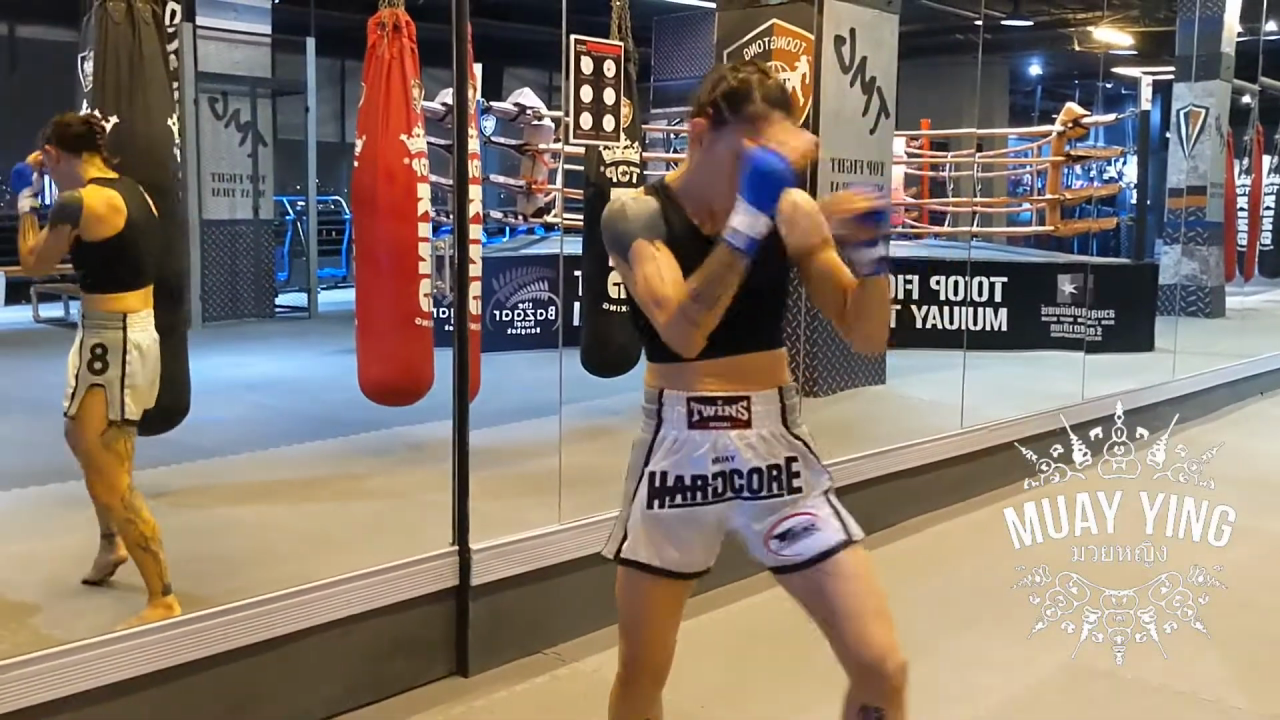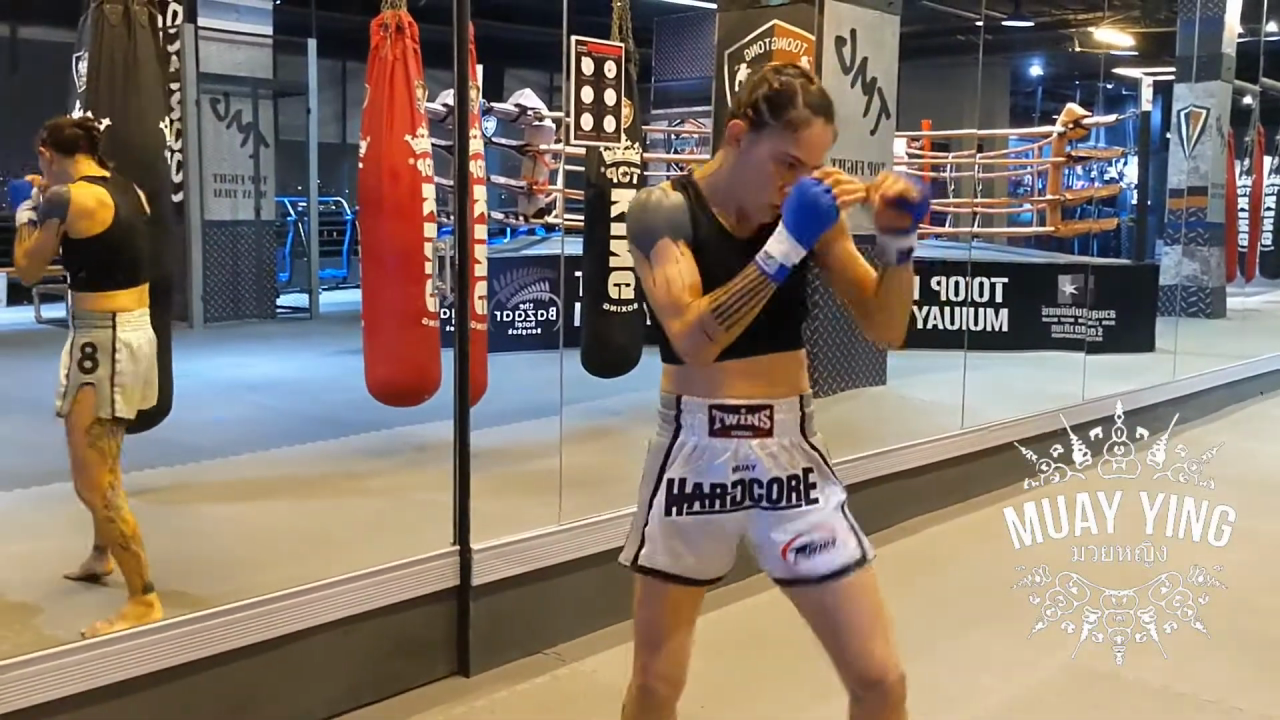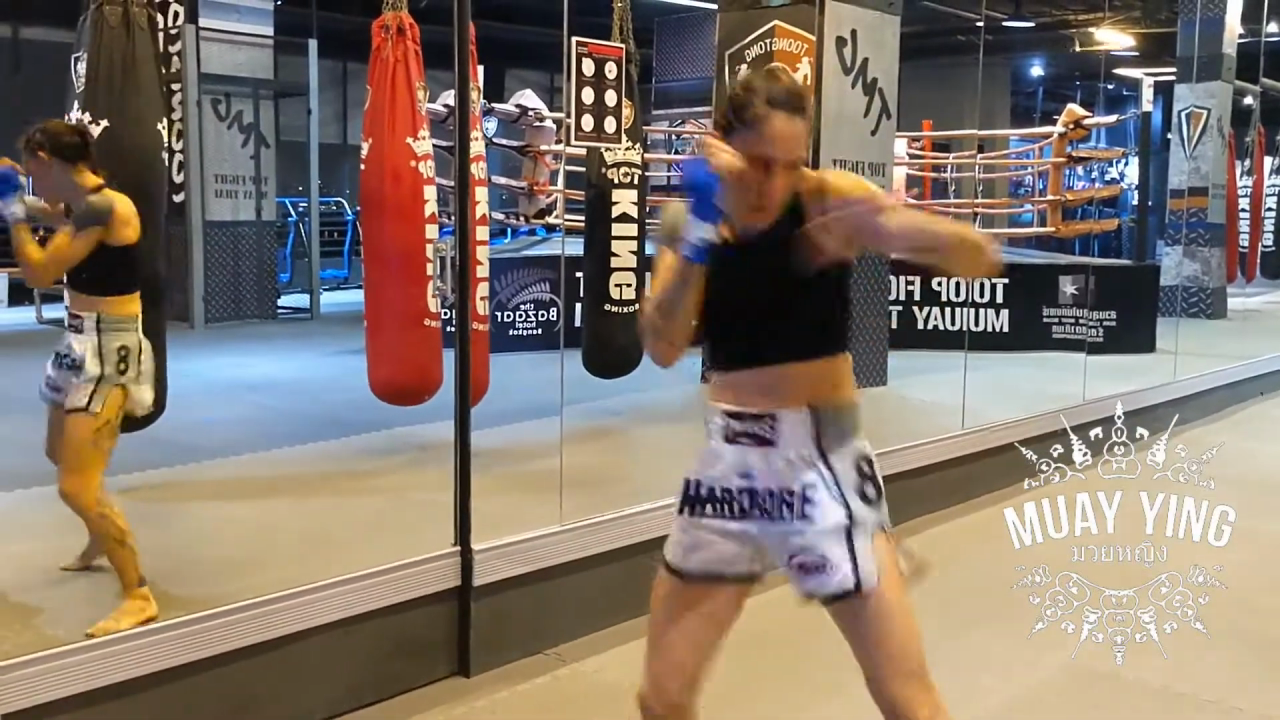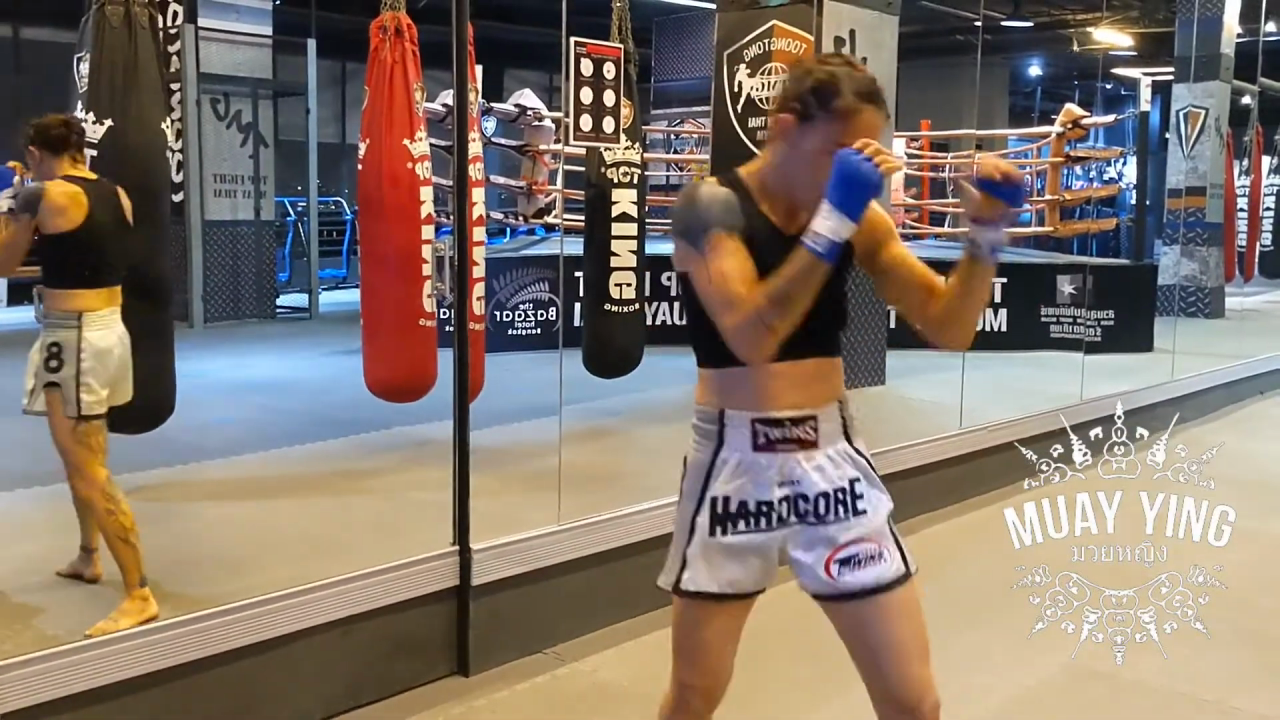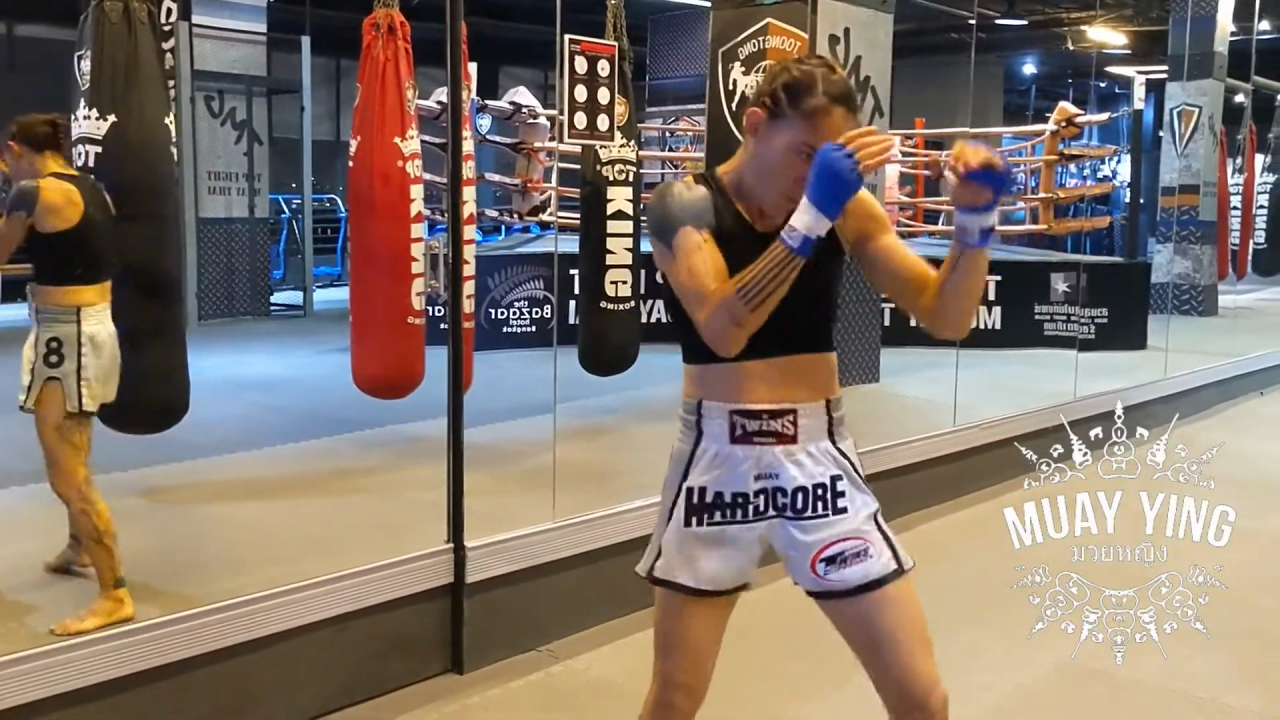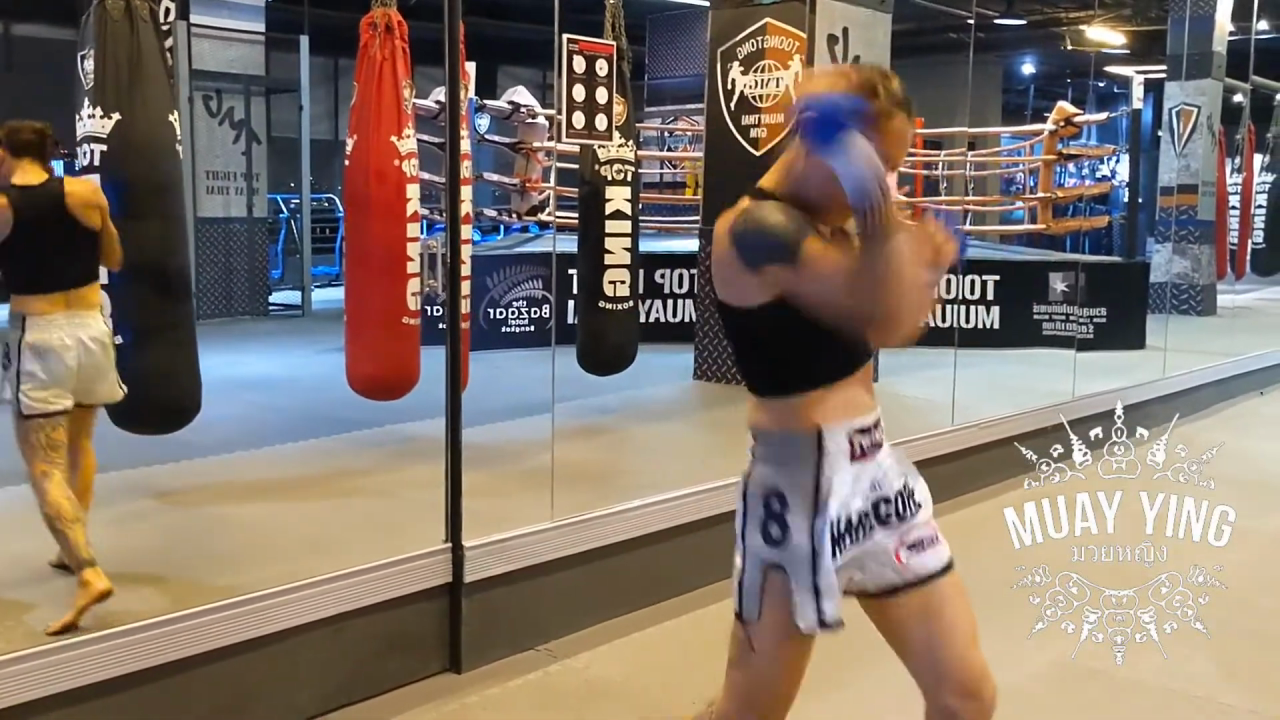
dt=0.4s
person 1, frame 1
left shoulder: (794, 213)
right shoulder: (637, 214)
left elbow: (869, 336)
right elbow: (684, 333)
left wrist: (872, 253)
right wrist: (751, 218)
left hip: (774, 447)
right hip: (679, 445)
left knee: (880, 665)
person 1, frame 2
left shoulder: (810, 206)
right shoulder: (662, 211)
left elbow: (886, 329)
right elbow: (692, 339)
left wrist: (897, 242)
right wrist: (785, 245)
left hip: (791, 454)
right hip: (695, 456)
person 1, frame 3
left shoulder: (833, 198)
right shoulder: (684, 222)
left elbow: (978, 255)
right elbow: (661, 346)
left wrist: (891, 222)
right wrist: (700, 226)
left hip: (824, 464)
right hip: (730, 464)
person 1, frame 4
left shoulder: (858, 207)
right shoulder: (708, 206)
left elbow: (950, 327)
right elbow: (751, 338)
left wrist: (986, 230)
right wrist: (834, 218)
left hip: (832, 464)
right hip: (733, 467)
person 1, frame 5
left shoulder: (848, 209)
right shoulder: (684, 204)
left elbow: (948, 319)
right elbow: (725, 330)
left wrist: (974, 214)
right wrist: (813, 214)
left hip: (818, 460)
right hip: (716, 462)
person 1, frame 6
left shoulder: (832, 211)
right shoulder: (760, 230)
left elbow: (888, 312)
right elbow: (899, 317)
right wrist: (848, 155)
left hip: (873, 472)
right hip: (802, 485)
person 2, frame 1
left shoulder: (79, 203)
right shoulder: (130, 191)
left elbow: (33, 262)
left wrist: (26, 196)
left hip: (110, 344)
right hip: (132, 335)
left knee: (112, 486)
right knee: (80, 436)
left ankle: (162, 602)
right ankle: (110, 546)
person 2, frame 2
left shoulder: (68, 199)
right shoulder: (127, 189)
left elbow: (28, 273)
left wrist: (26, 212)
left hip: (102, 343)
right hip: (134, 334)
left knee: (95, 482)
right knee: (99, 456)
left ankle: (143, 601)
right ankle: (102, 555)
person 2, frame 3
left shoulder: (102, 207)
right shoulder: (79, 202)
left hip: (110, 351)
right hip: (81, 343)
left knee: (78, 485)
right knee: (62, 452)
left ankle: (138, 597)
right ankle: (100, 543)
person 2, frame 4
left shoulder: (43, 194)
right shoulder: (116, 194)
left hip: (71, 342)
right hip: (108, 333)
left knee: (91, 477)
right knee: (76, 455)
left ankle: (140, 597)
right ankle: (88, 557)
person 2, frame 5
right shoulder: (90, 188)
left hip: (65, 338)
right hip: (93, 329)
left knee: (67, 478)
right knee: (69, 450)
left ankle: (114, 596)
right ankle: (77, 549)
person 2, frame 6
right shoulder: (87, 192)
right elbow: (113, 261)
right hip: (91, 332)
left knee: (45, 472)
right knee: (76, 446)
left ankle: (89, 576)
right ankle: (74, 550)
